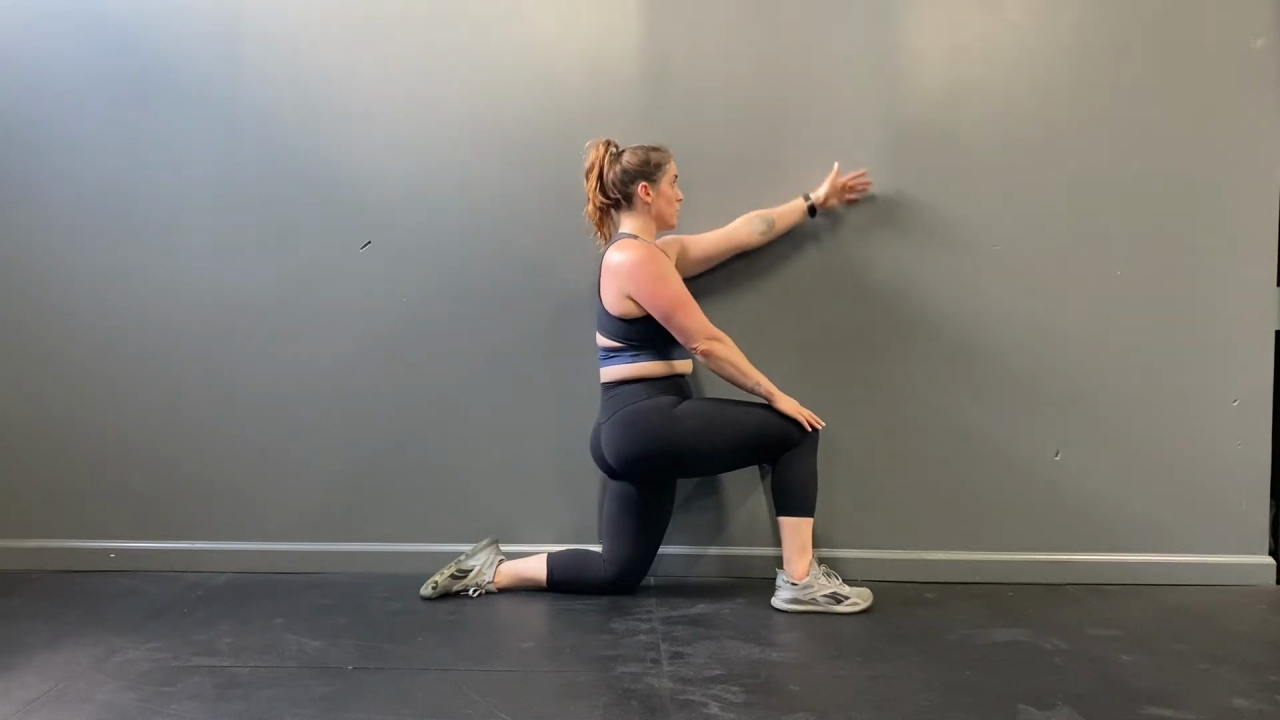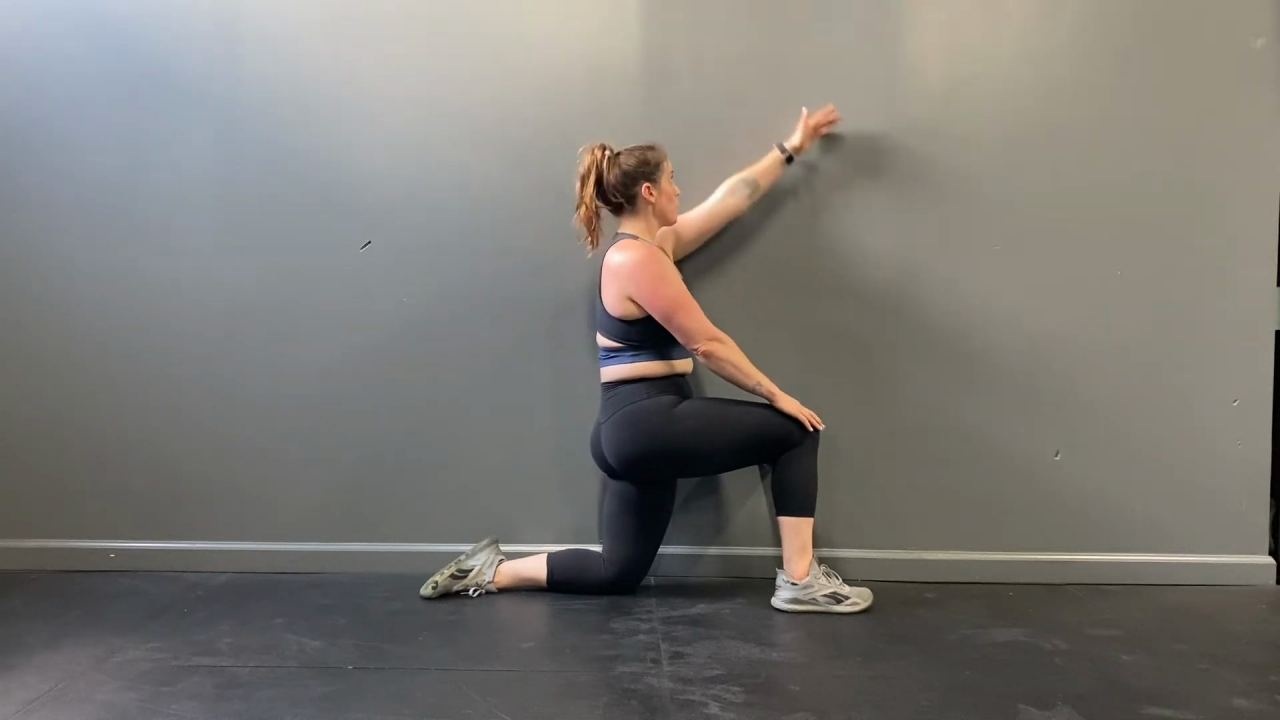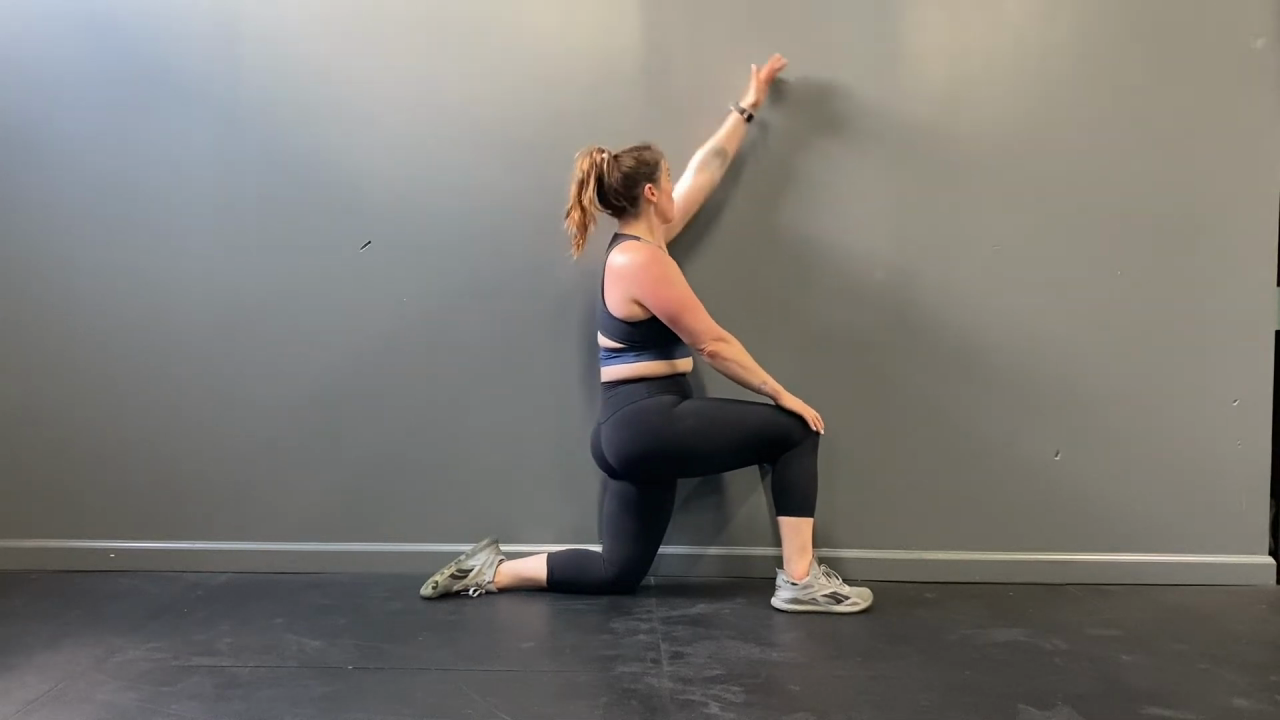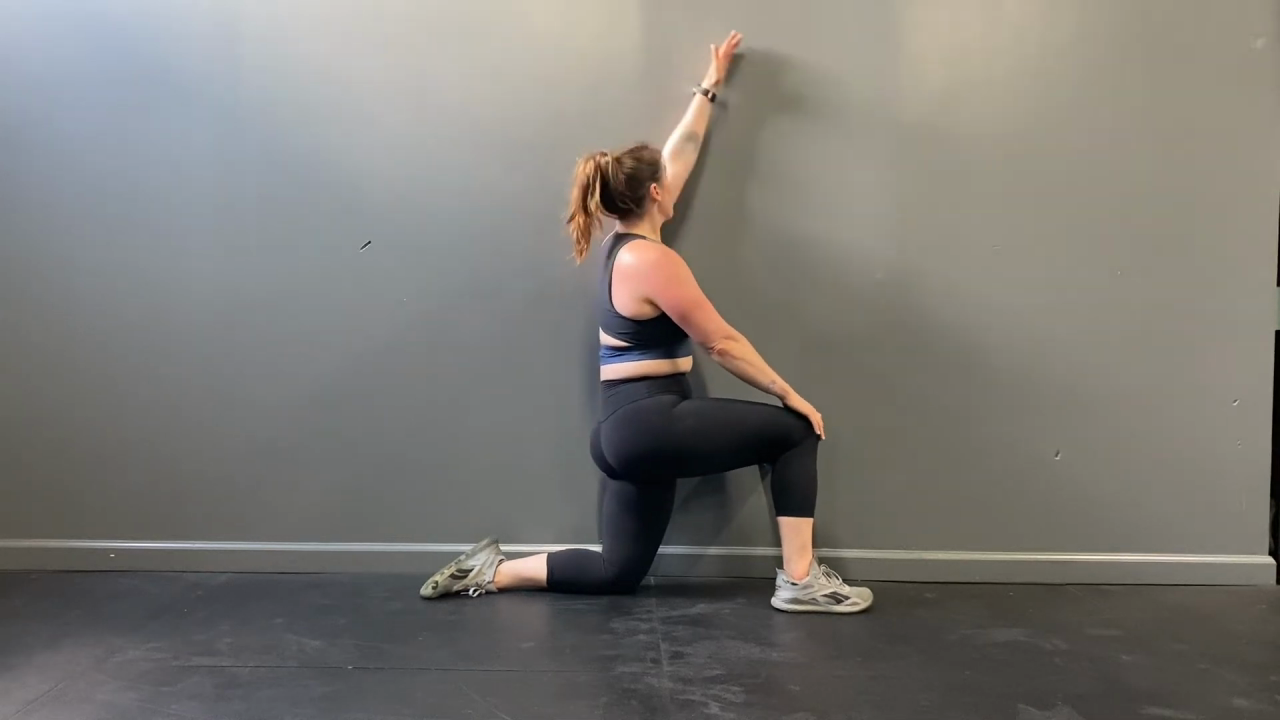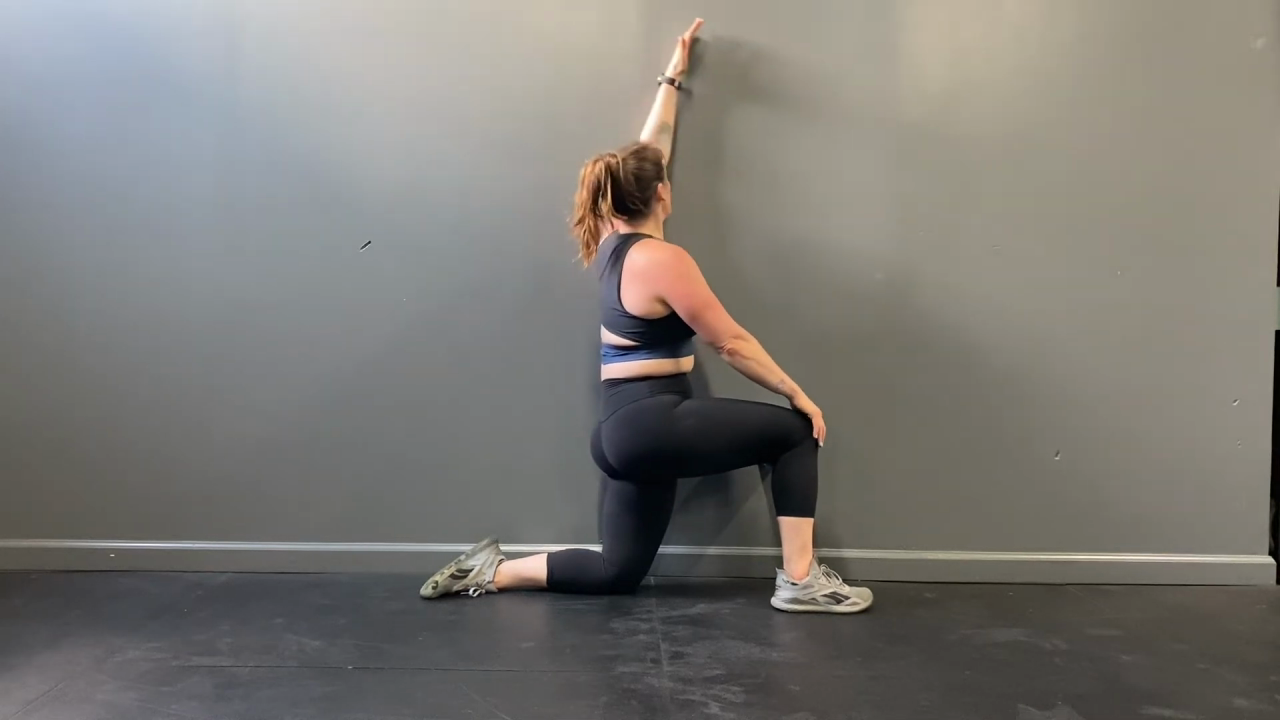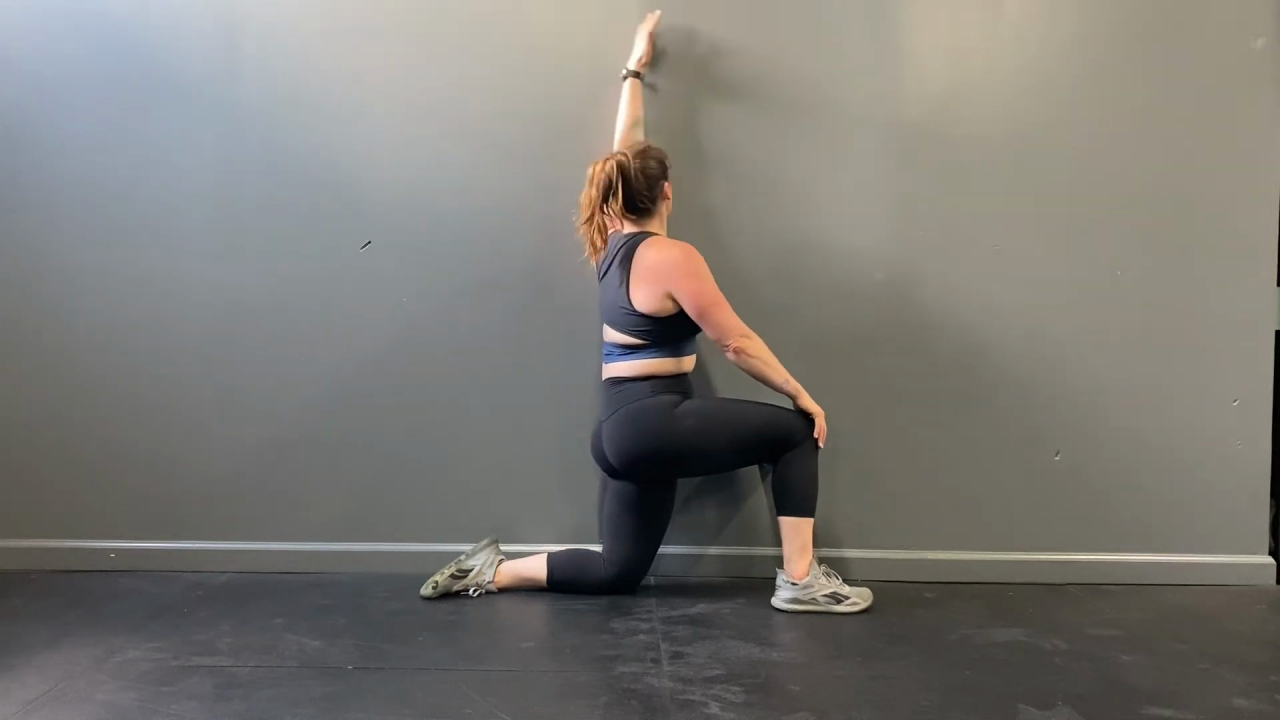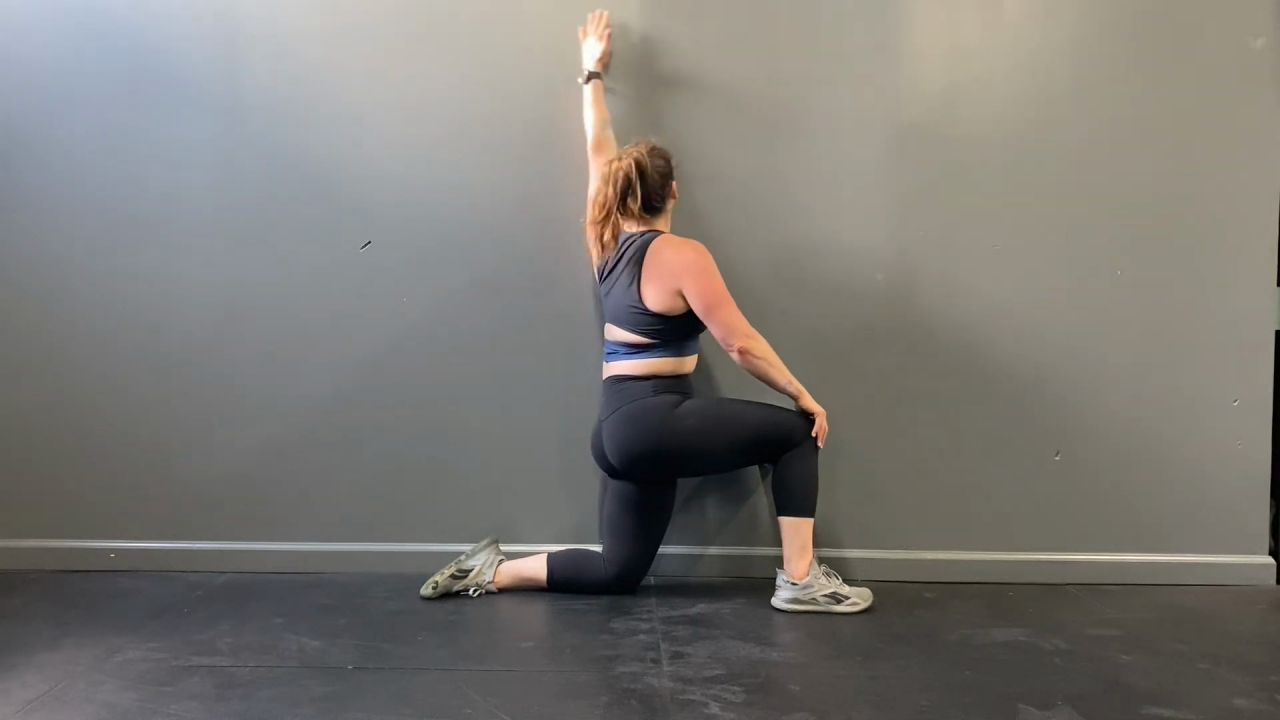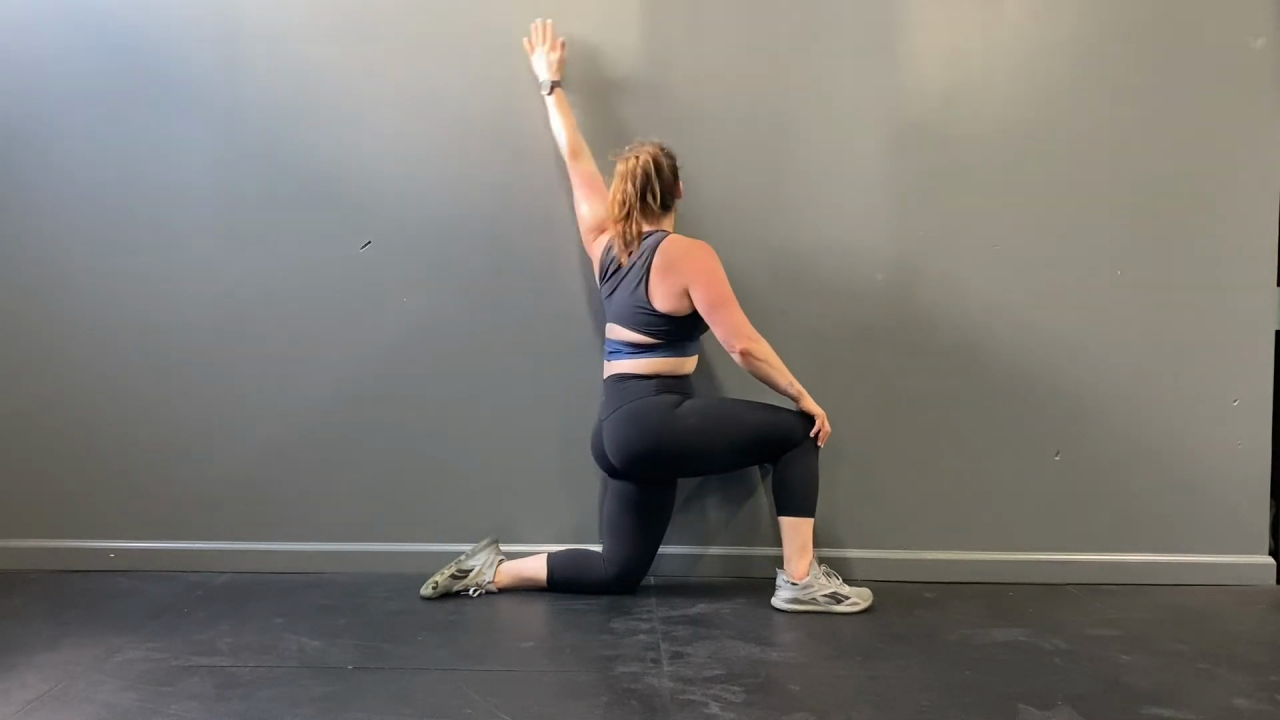
dt=0.2s
person 1, frame 1
left shoulder: (659, 250)
right shoulder: (636, 257)
left elbow: (741, 234)
right elbow: (706, 342)
left wrist: (814, 203)
right wrist: (776, 396)
left hip: (633, 431)
right hip: (646, 425)
left knee: (618, 571)
right knee: (796, 432)
left ankle: (490, 569)
right ankle: (800, 580)
person 1, frame 2
left shoulder: (654, 242)
right shoulder: (637, 259)
left elbow: (730, 201)
right elbow: (707, 343)
left wrist: (790, 148)
right wrist: (778, 396)
left hip: (635, 432)
right hip: (645, 426)
left knee: (619, 571)
right knee: (796, 433)
left ankle: (490, 570)
right ankle: (800, 582)
person 1, frame 3
left shoulder: (643, 238)
right shoulder: (641, 260)
left elbow: (706, 169)
right elbow: (713, 344)
left wrist: (747, 106)
right wrist: (783, 396)
left hip: (632, 430)
right hip: (647, 425)
left knee: (619, 571)
right knee: (797, 432)
left ankle: (491, 570)
right ankle: (800, 581)
person 1, frame 4
left shoulder: (624, 240)
right shoulder: (651, 261)
left elbow: (683, 151)
right elbow: (722, 343)
left wrist: (709, 87)
right wrist: (790, 395)
left hip: (628, 429)
right hip: (648, 424)
left knee: (619, 572)
right knee: (796, 432)
left ankle: (489, 570)
right ankle: (800, 580)
person 1, frame 5
left shoulder: (614, 242)
right shoulder: (662, 260)
left elbow: (651, 146)
right elbow: (730, 343)
left wrist: (674, 77)
right wrist: (797, 395)
left hip: (626, 429)
right hip: (649, 423)
left knee: (619, 572)
right knee: (795, 433)
left ankle: (489, 569)
right ankle: (800, 580)
person 1, frame 6
left shoulder: (609, 241)
right shoulder: (672, 258)
left elbow: (626, 142)
right elbow: (736, 343)
left wrist: (634, 72)
right wrist: (800, 395)
left hip: (625, 429)
right hip: (651, 422)
left knee: (619, 571)
right knee: (796, 434)
left ankle: (489, 569)
right ankle: (800, 580)
person 1, frame 7
left shoulder: (605, 241)
right shoulder: (682, 255)
left elbow: (598, 148)
right elbow: (741, 343)
left wrist: (592, 73)
right wrist: (803, 396)
left hip: (624, 429)
right hip: (653, 422)
left knee: (619, 572)
right knee: (796, 434)
left ankle: (489, 570)
right ankle: (800, 581)
person 1, frame 8
left shoulder: (604, 240)
right shoulder: (689, 256)
left elbow: (575, 157)
right elbow: (744, 346)
left wrist: (551, 84)
right wrist: (804, 398)
left hip: (623, 428)
right hip: (654, 422)
left knee: (619, 572)
right knee: (797, 433)
left ankle: (490, 570)
right ankle: (801, 581)
